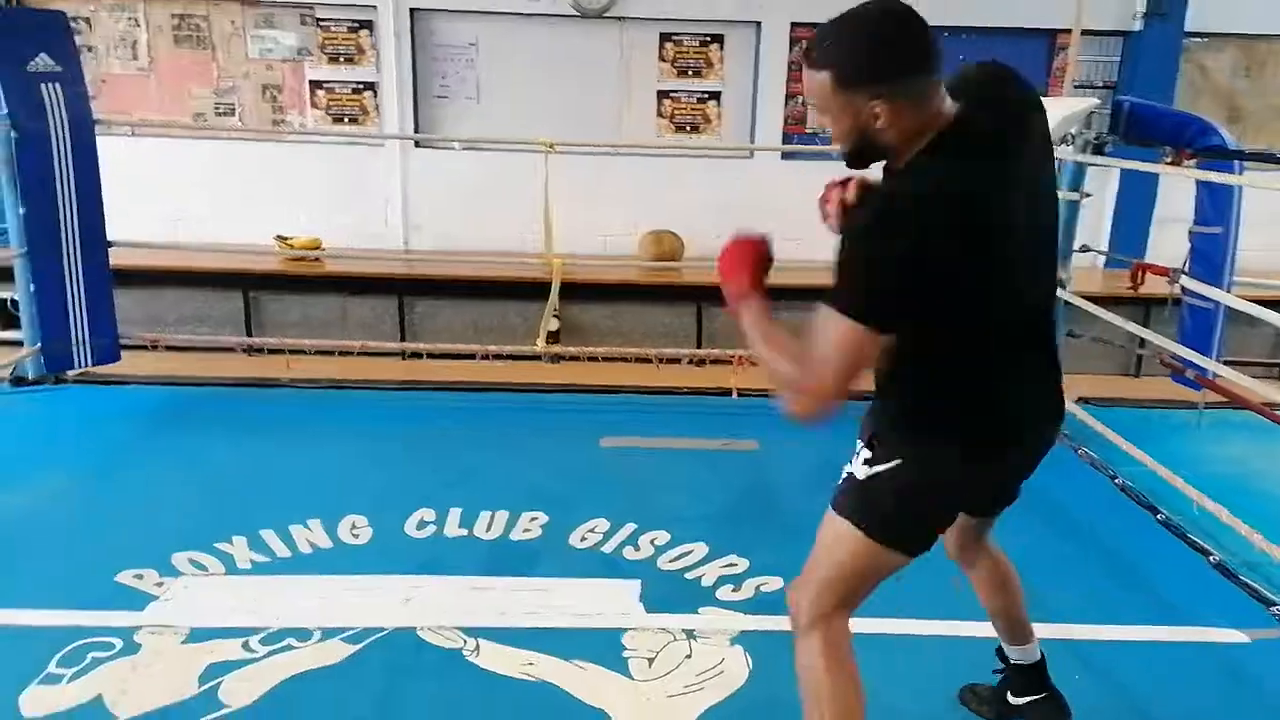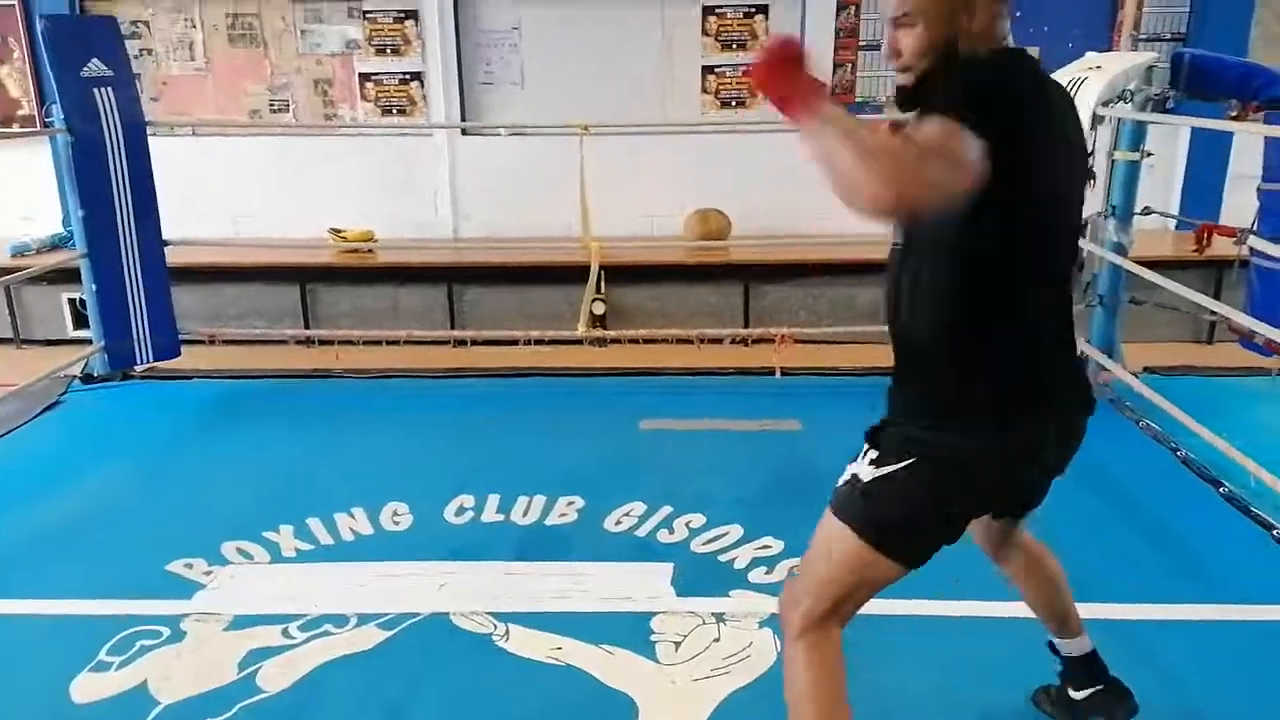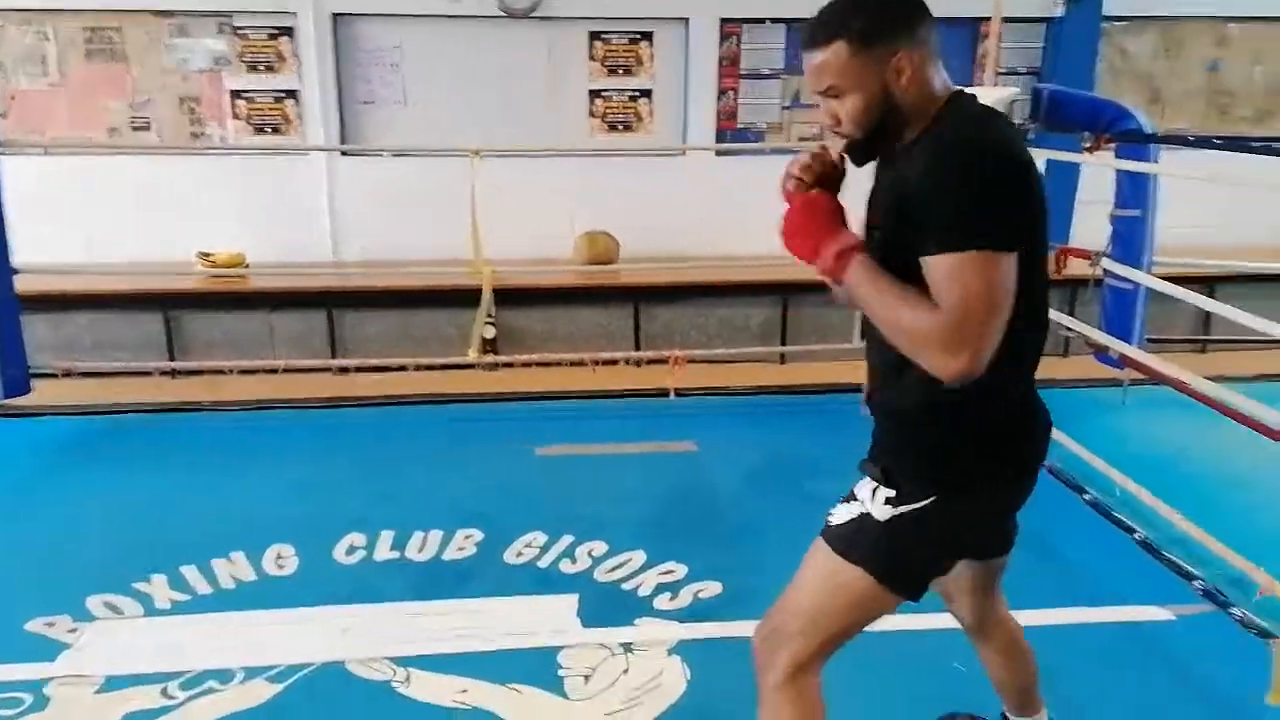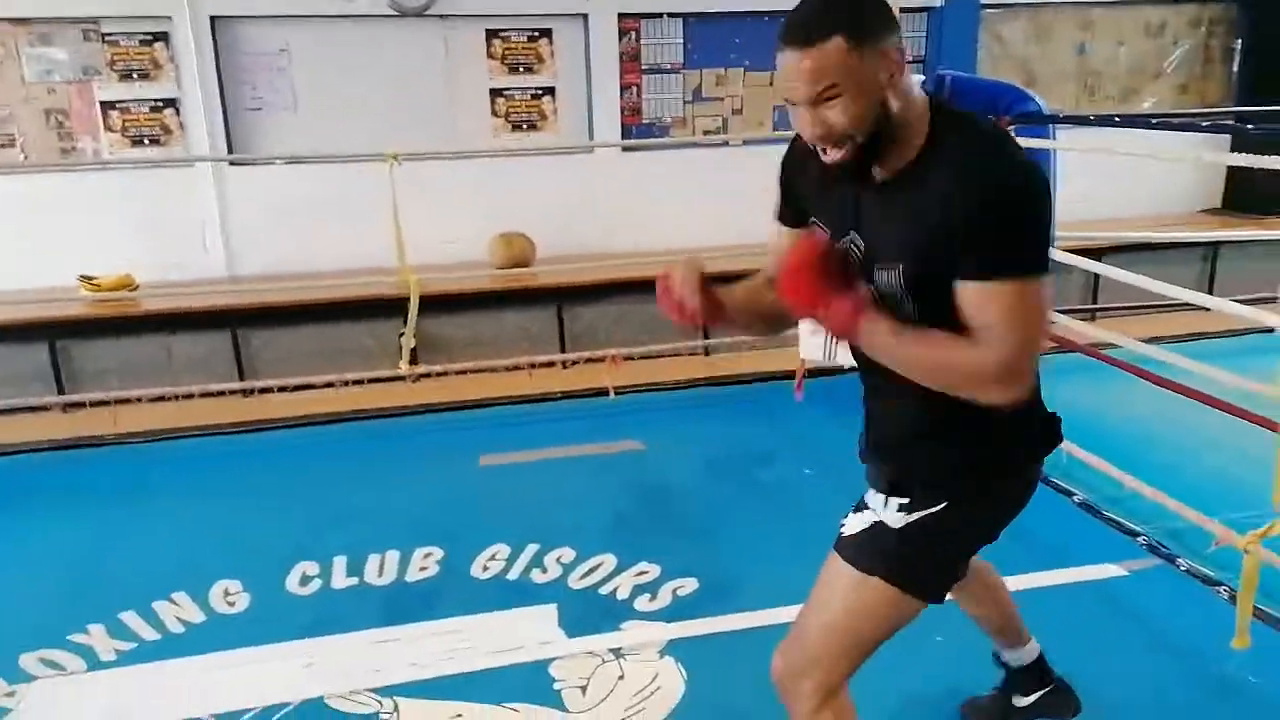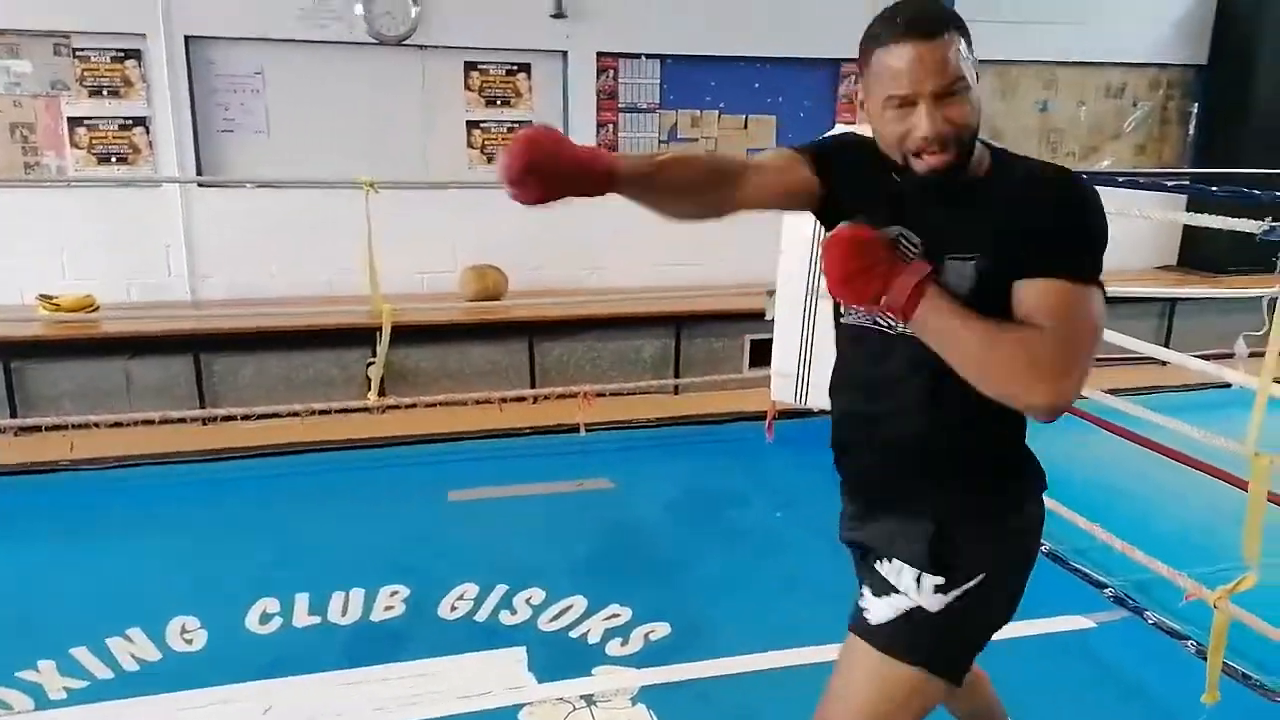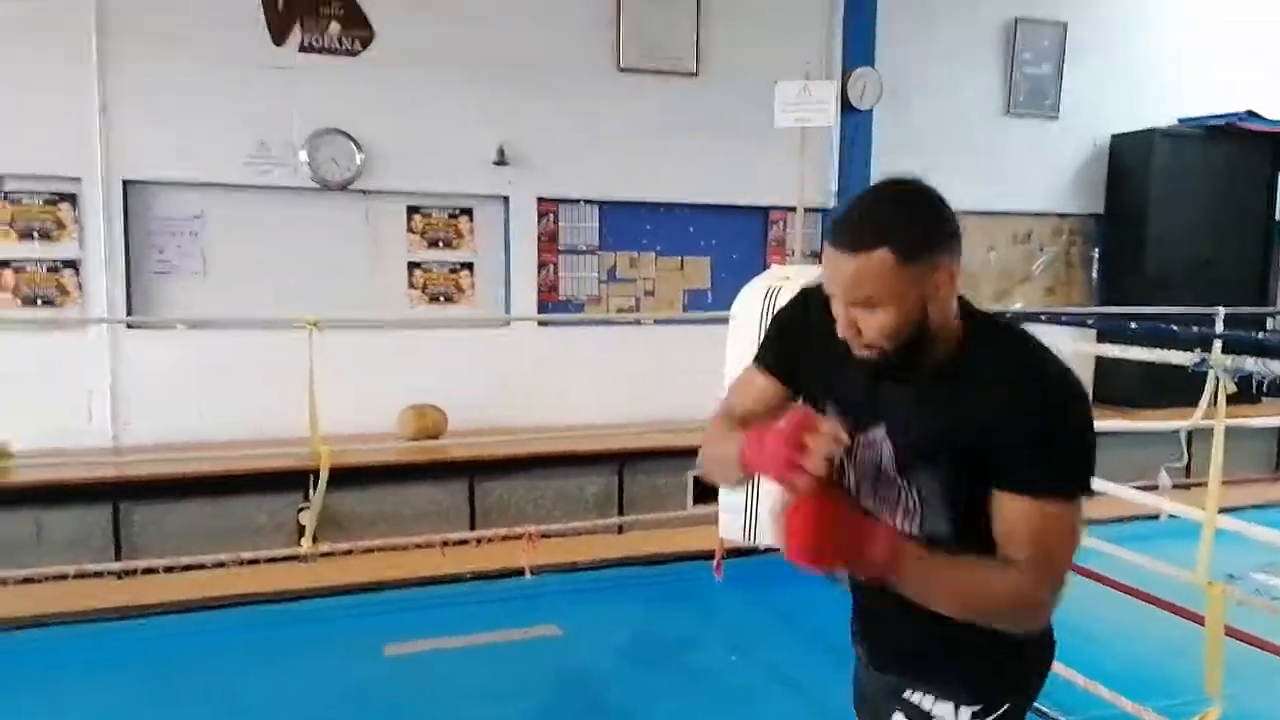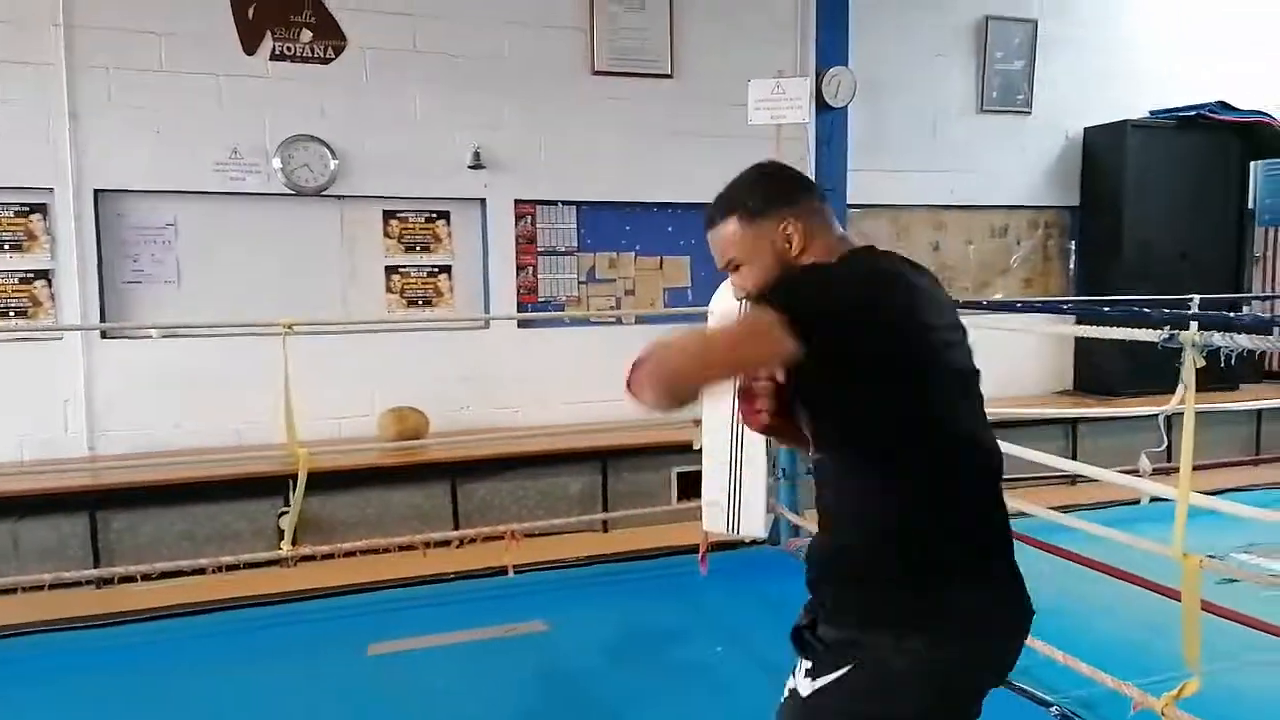
dt=0.7s
person 1, frame 1
left shoulder: (897, 226)
right shoulder: (996, 94)
left elbow: (809, 394)
left wrist: (743, 291)
left hip: (951, 433)
right hip: (1030, 415)
left knee: (814, 614)
right knee: (967, 539)
person 1, frame 2
left shoulder: (1005, 89)
right shoulder: (1018, 94)
left elbow: (887, 188)
left wrist: (804, 98)
left hip: (959, 423)
left knee: (807, 614)
right knee: (997, 533)
person 1, frame 3
left shoulder: (969, 159)
right shoulder: (928, 147)
left elbow: (956, 347)
right elbow: (897, 276)
left wrist: (835, 249)
right wrist: (820, 210)
left hip: (945, 461)
right hip: (980, 445)
left knee: (783, 653)
right knee: (977, 605)
person 1, frame 4
left shoulder: (987, 180)
right shoulder: (822, 166)
left elbow: (1005, 375)
right elbow: (789, 296)
left wrist: (846, 311)
right wrist: (713, 303)
left hip: (961, 456)
right hip: (925, 441)
right knee: (947, 560)
person 1, frame 5
left shoulder: (1051, 204)
right shoulder: (857, 166)
left elbow: (1046, 386)
right elbow: (728, 182)
left wrist: (902, 287)
right wrist: (593, 169)
left hip: (958, 528)
right hip: (883, 504)
right knee: (930, 655)
person 1, frame 6
left shoulder: (1032, 402)
right shoulder: (823, 319)
left elbow: (1027, 597)
right elbow: (719, 447)
left wrist: (876, 552)
right wrist: (773, 447)
left hip: (970, 660)
right hip: (888, 649)
person 1, frame 7
left shoulder: (850, 285)
right shoulder: (887, 288)
left elbow: (662, 380)
left wrist: (646, 373)
right wrist: (783, 421)
left hip: (895, 637)
